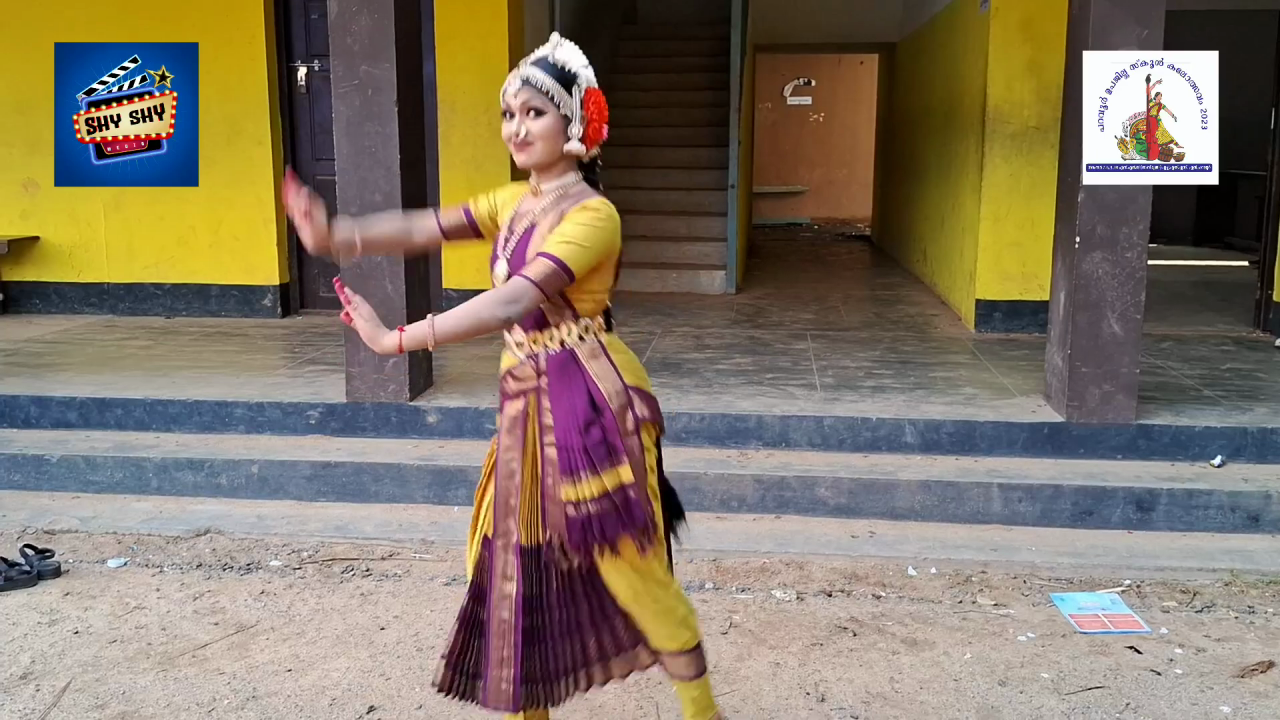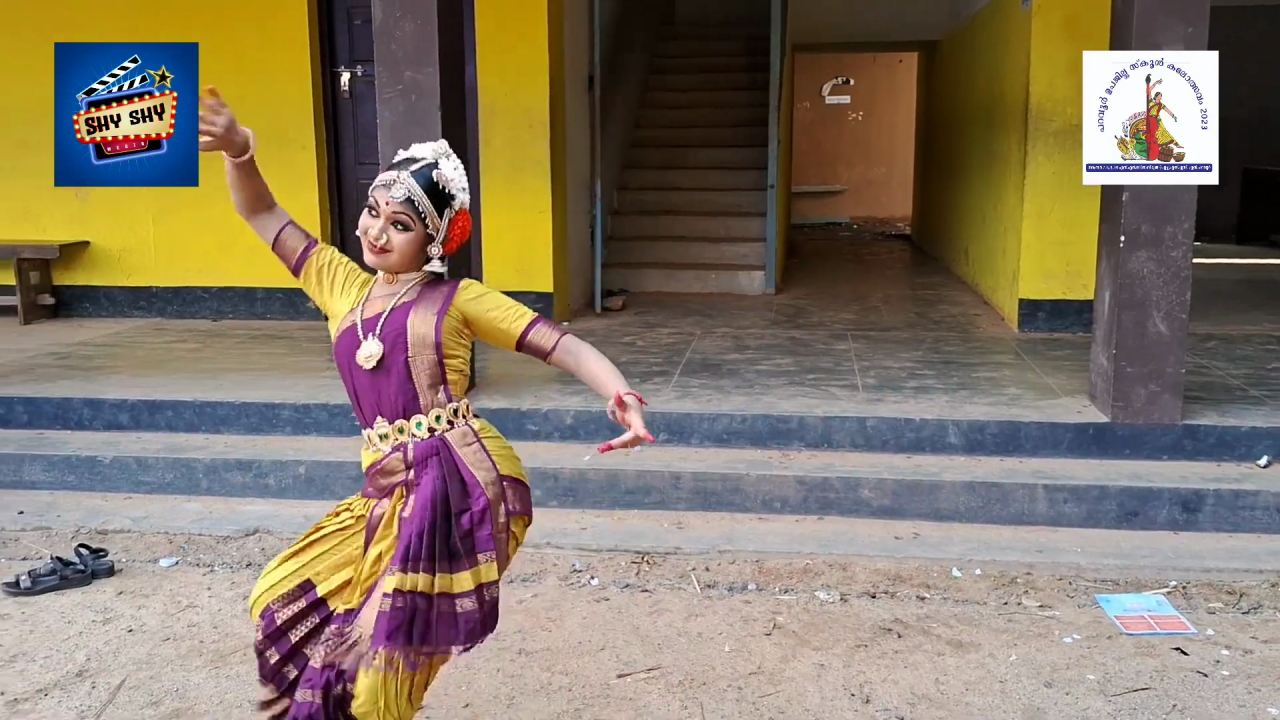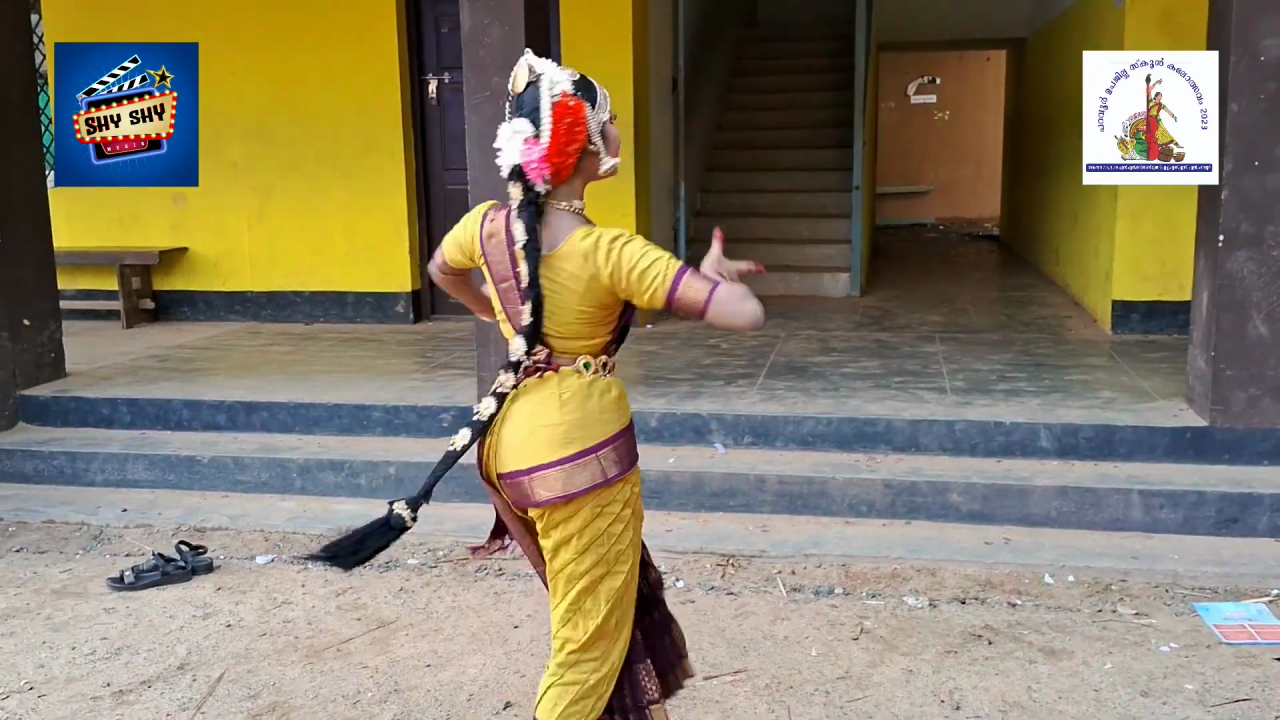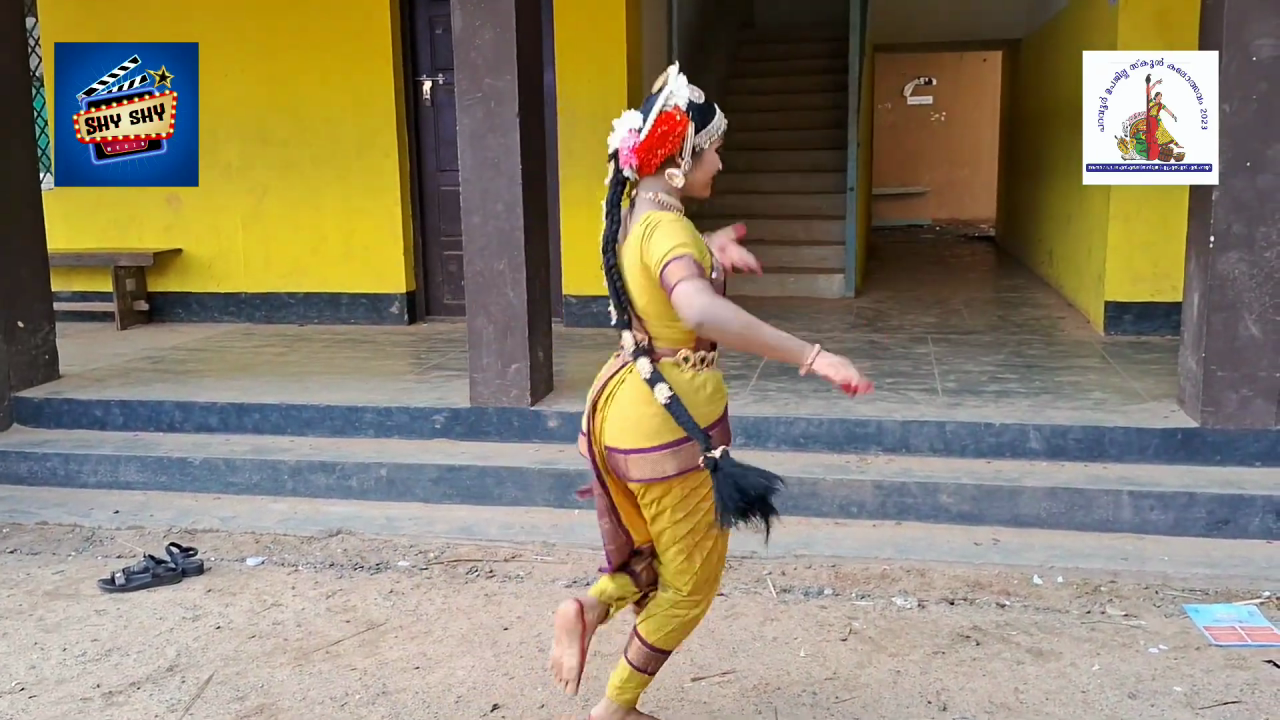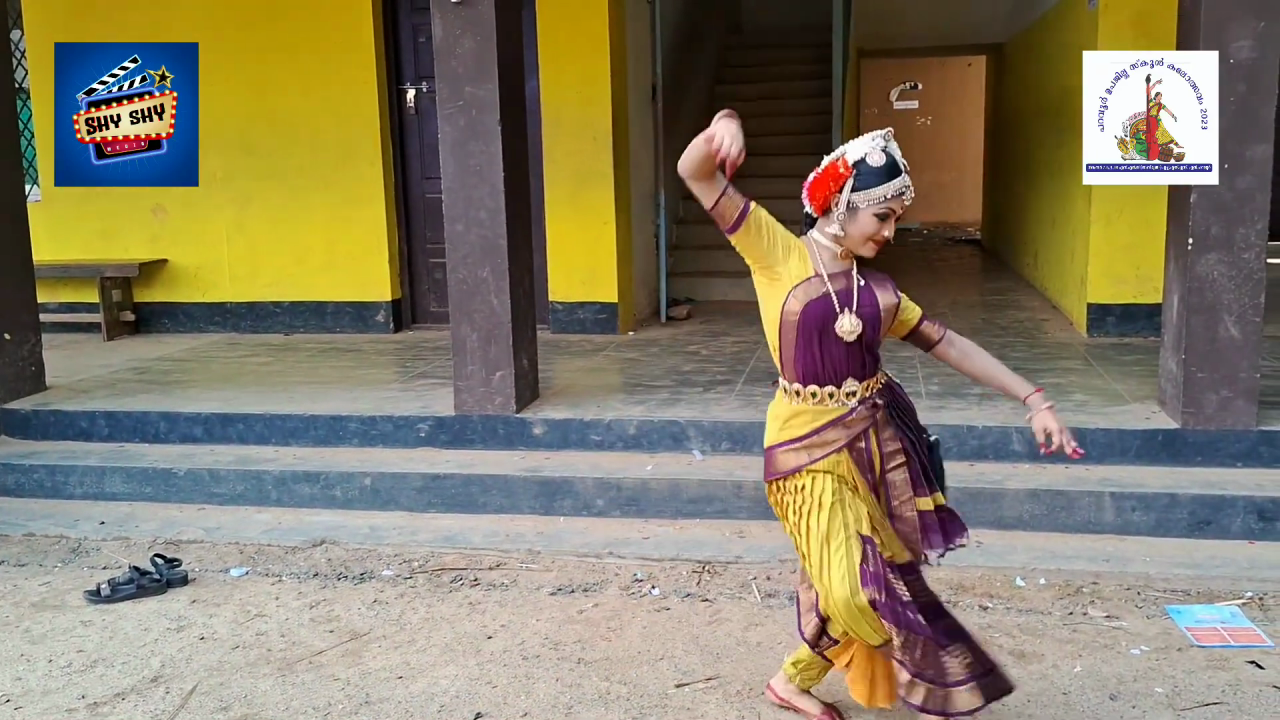
dt=1s
person 1, frame 1
left shoulder: (593, 217)
right shoulder: (518, 202)
left elbow: (517, 298)
right elbow: (427, 227)
left wrist: (400, 341)
right wrist: (337, 235)
left hip: (587, 406)
right hip: (530, 407)
left knee: (632, 569)
right knee: (506, 560)
person 1, frame 2
left shoulder: (457, 299)
right shoulder: (345, 289)
left elbow: (567, 347)
right elbow: (263, 214)
left wrist: (622, 398)
right wrist: (238, 152)
left hip: (461, 494)
right hip: (392, 499)
right knee: (282, 601)
person 1, frame 3
left shoulder: (490, 224)
right shoulder: (611, 251)
left elbow: (442, 269)
right elbow: (745, 315)
right wrist: (713, 277)
left hip: (511, 433)
right hip: (576, 448)
left knee: (613, 606)
right knee: (592, 644)
person 1, frame 4
left shoulder: (628, 222)
right shoulder: (669, 234)
right elbow: (701, 311)
left wrist: (711, 255)
right wrist: (808, 356)
left hip: (621, 409)
right hip: (667, 423)
left knee: (662, 551)
right knee: (691, 581)
left ankle: (590, 609)
person 1, frame 5
left shoulder: (876, 289)
right shoulder: (775, 252)
left elbow: (948, 343)
right elbow: (695, 173)
left wrist: (1033, 400)
right wrist: (718, 134)
left hip: (876, 433)
right hip: (810, 445)
left knee: (873, 582)
right knee: (852, 591)
